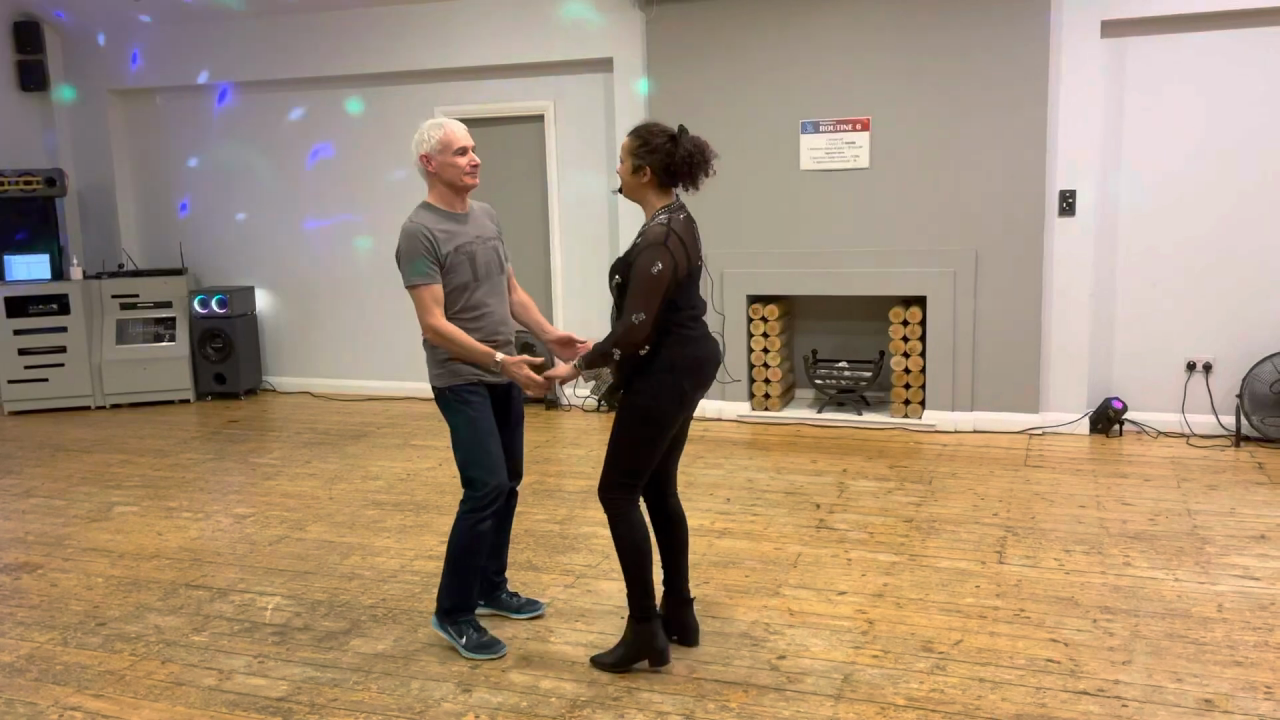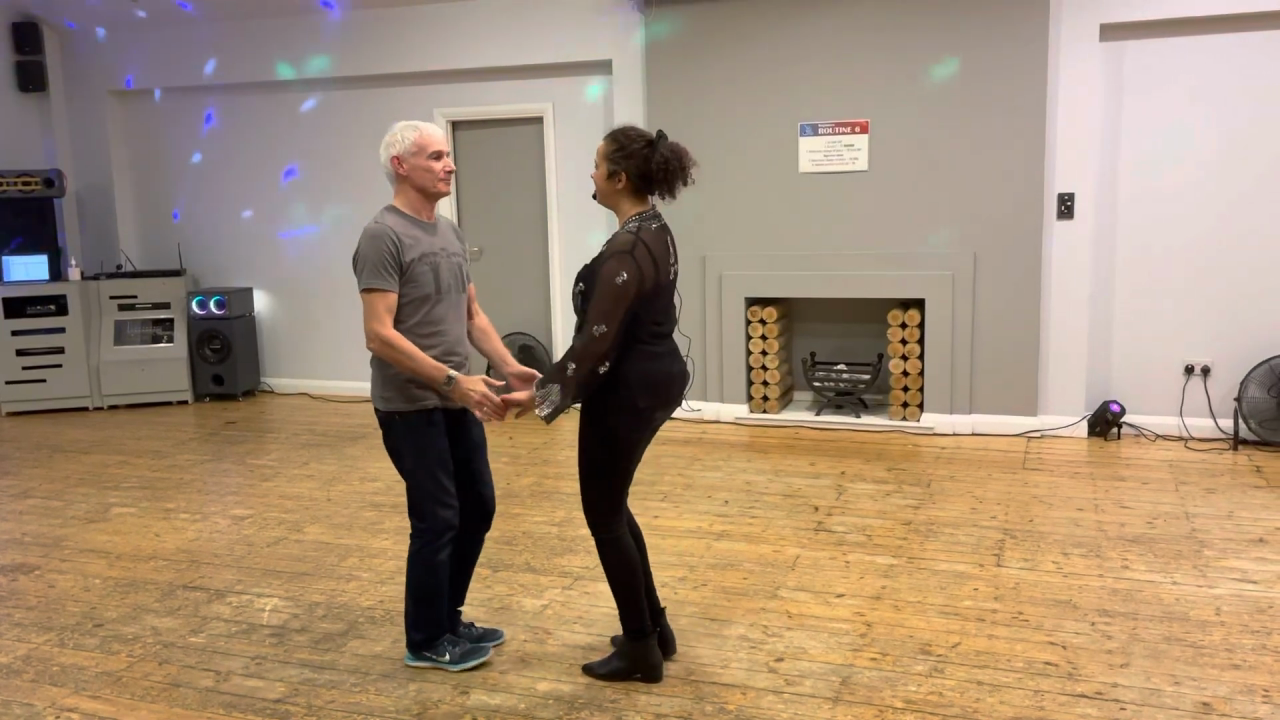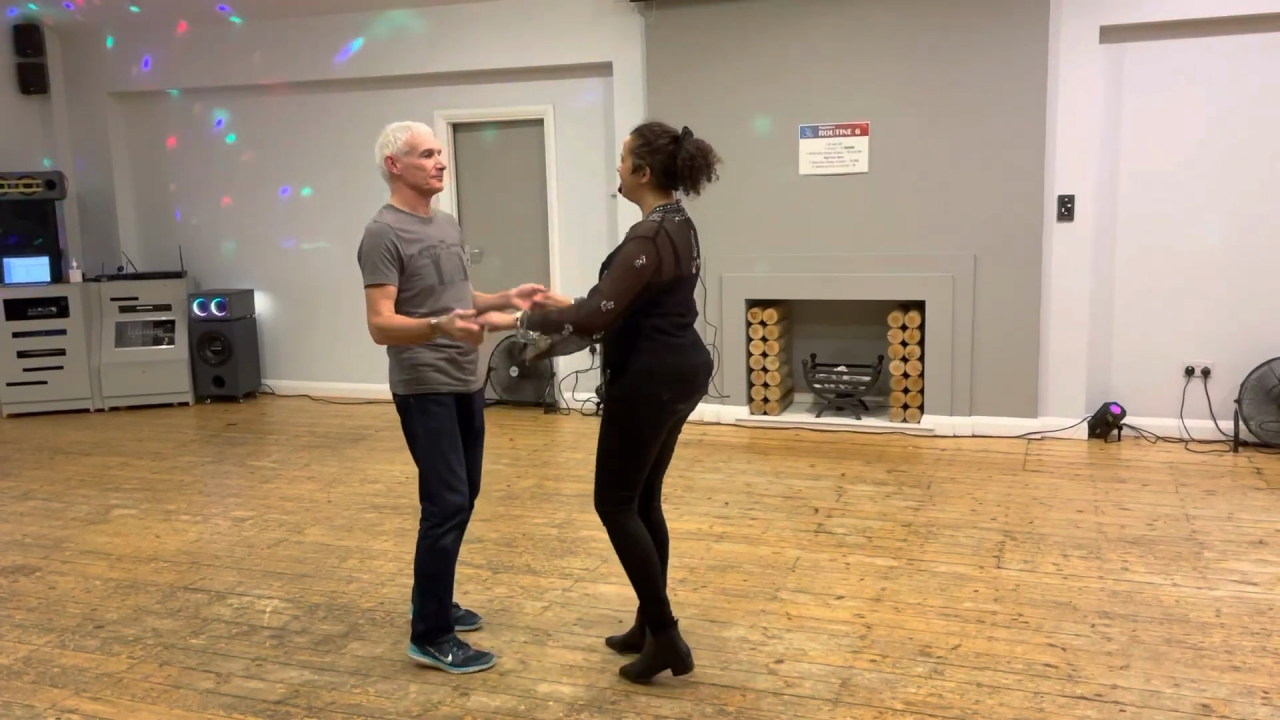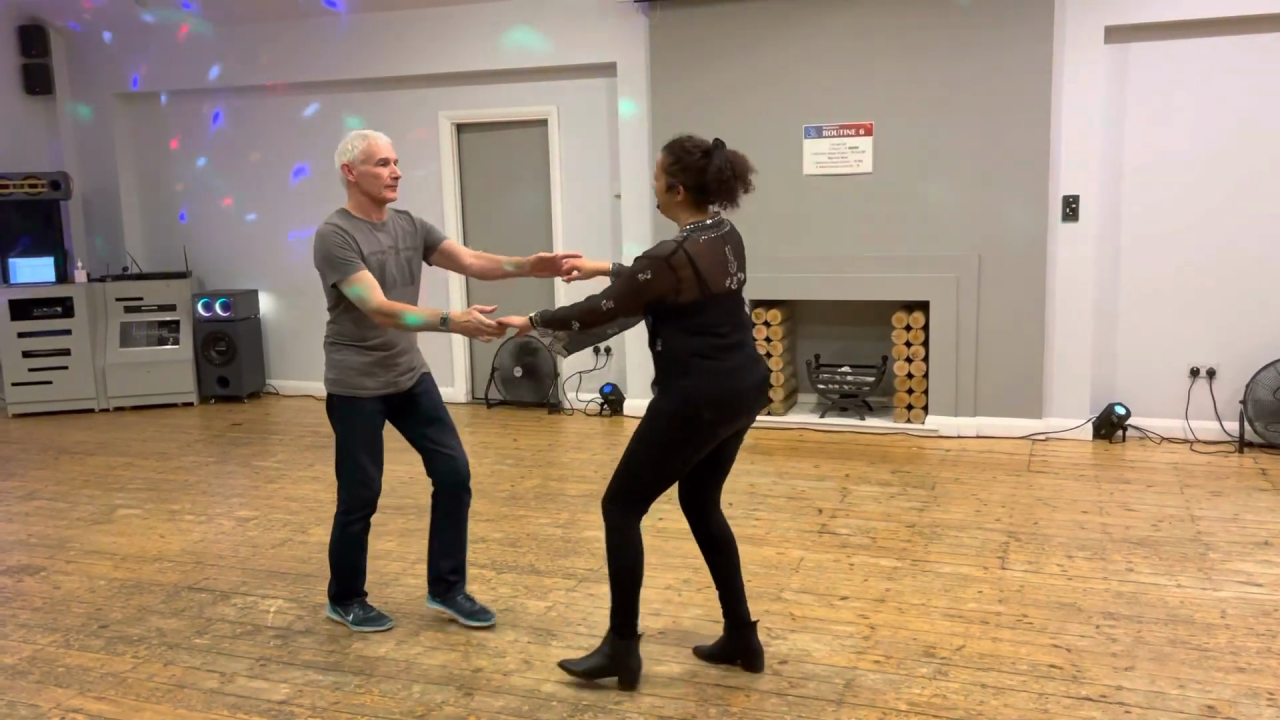
dt=1s
person 1, frame 1
left shoulder: (657, 239)
right shoulder: (676, 219)
left elbow: (636, 330)
left wrist: (578, 367)
right wrist: (600, 349)
left hip: (667, 373)
right hip: (686, 363)
left knee: (618, 491)
right knee: (658, 488)
left ankle: (645, 632)
right ankle: (678, 613)
person 1, frame 2
left shoulder: (625, 247)
right shoulder: (655, 232)
left elbow: (598, 342)
left wrist: (538, 394)
right wrist: (555, 381)
left hip: (630, 390)
right hip: (661, 375)
left knee: (602, 513)
right knee: (610, 503)
left ankle: (640, 648)
right ankle: (652, 625)
person 1, frame 3
left shoulder: (648, 236)
right shoulder: (678, 225)
left elbow: (599, 316)
left wrist: (520, 318)
right wrist: (567, 303)
left hip: (650, 380)
right hip: (680, 371)
left knee: (615, 504)
right knee: (641, 499)
left ankle: (665, 640)
right ankle: (649, 626)
person 1, frame 4
left shoulder: (673, 255)
right shoulder: (725, 237)
left elbow: (604, 311)
left wrist: (531, 322)
right wrist: (606, 267)
left hip: (698, 397)
right hip: (743, 384)
left knee: (622, 505)
right knee: (701, 505)
left ankle: (622, 648)
right ankle: (741, 637)
person 2, frame 1
left shoulder: (486, 216)
right shoulder: (420, 233)
left elbow: (511, 290)
right elbow: (435, 325)
left wrist: (548, 333)
right wrist: (502, 362)
left hip: (504, 374)
right hip: (461, 379)
left knee: (508, 482)
right knee: (487, 487)
left ankle: (489, 589)
right ankle: (454, 614)
person 2, frame 2
left shoulder: (450, 232)
right shoulder: (383, 236)
left elbow: (472, 315)
right elbow: (379, 335)
left wrist: (507, 366)
right wrist: (455, 381)
left hip: (458, 399)
right hip: (410, 405)
left knee: (476, 508)
right knee: (436, 518)
left ankle: (447, 619)
right ankle: (426, 641)
person 2, frame 3
left shoulder: (448, 224)
right shoulder: (384, 233)
right elbow: (381, 325)
left wrist: (506, 300)
right wrist: (440, 327)
left hip: (466, 383)
right hip: (425, 388)
left knee: (464, 496)
right knee: (447, 501)
left ankle: (431, 601)
right ankle: (432, 637)
person 2, frame 4
left shoulder: (412, 226)
right shoulder: (334, 237)
left elbow: (473, 262)
right elbow: (379, 309)
left wrist: (530, 265)
right wrist: (452, 321)
left hip: (410, 378)
right hip: (356, 388)
left knee: (453, 473)
right knee: (360, 496)
left ankle: (447, 589)
right ankle: (345, 599)
